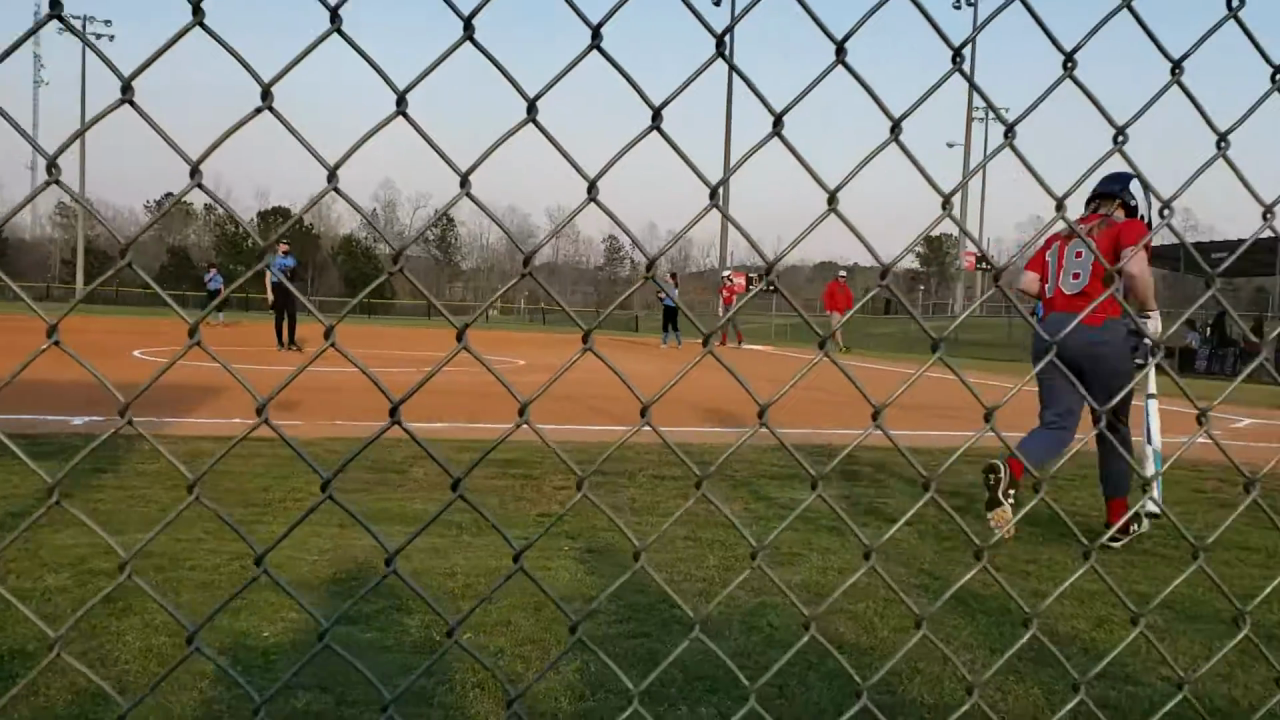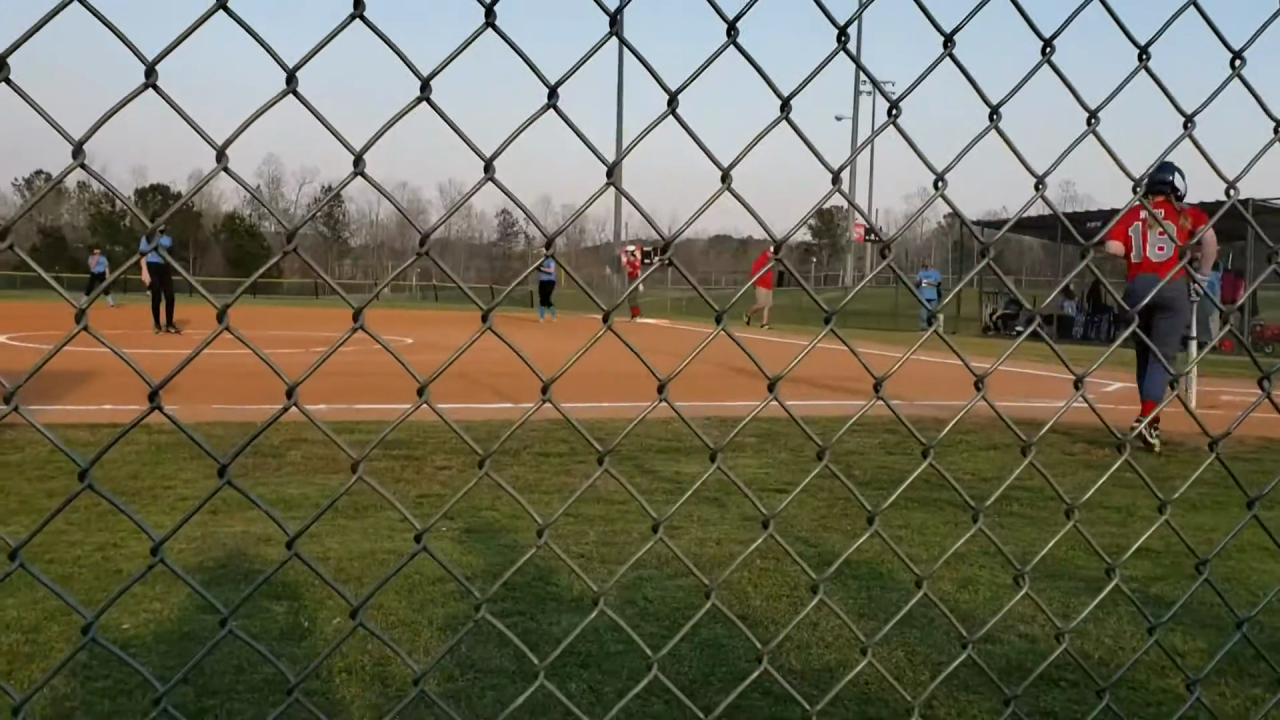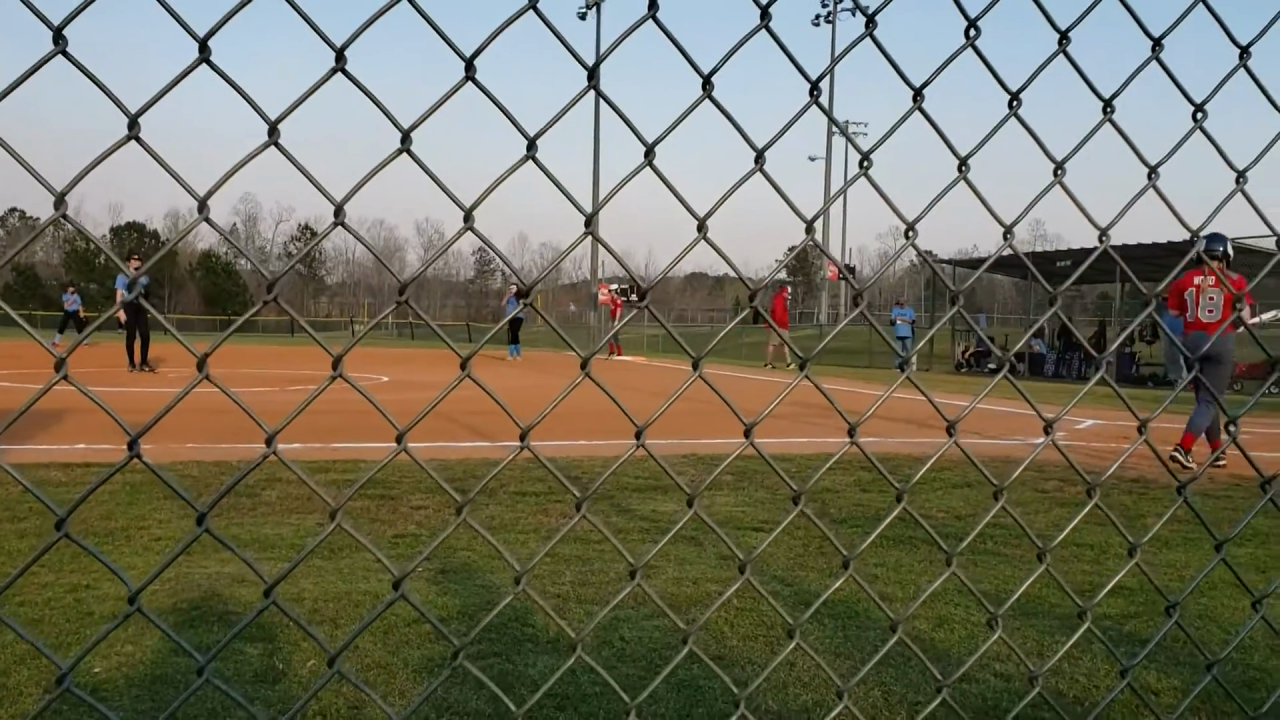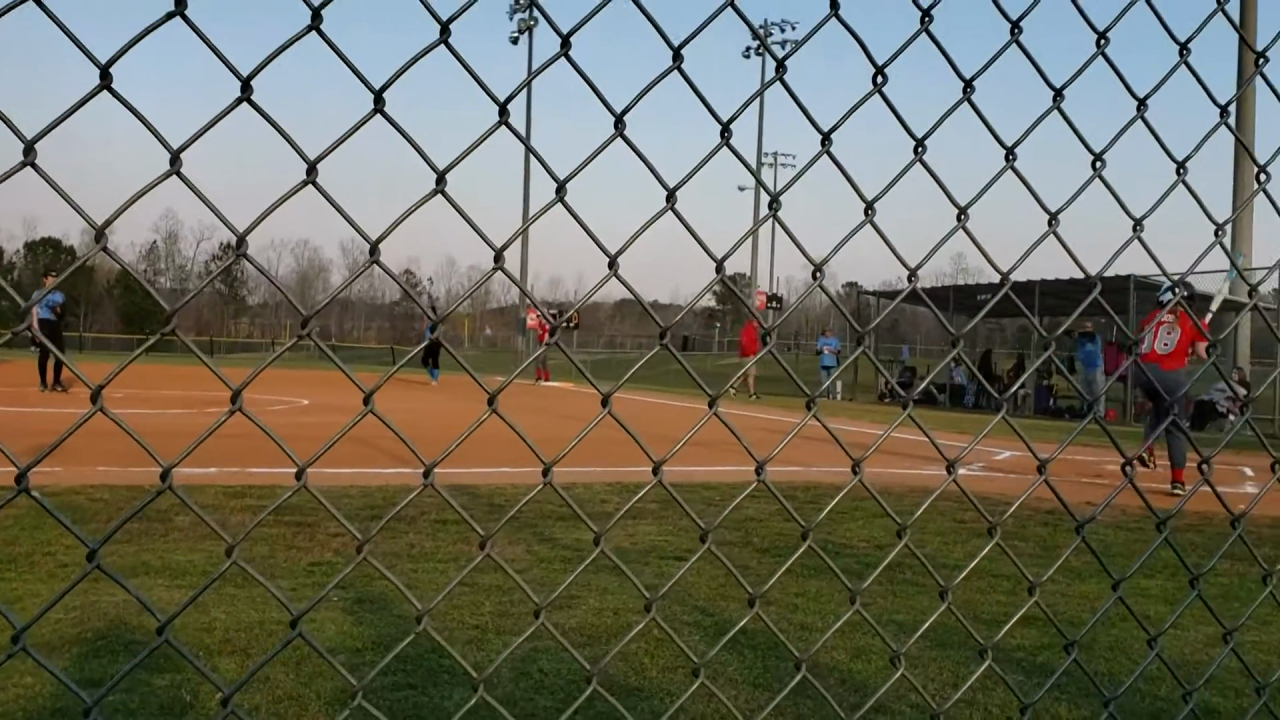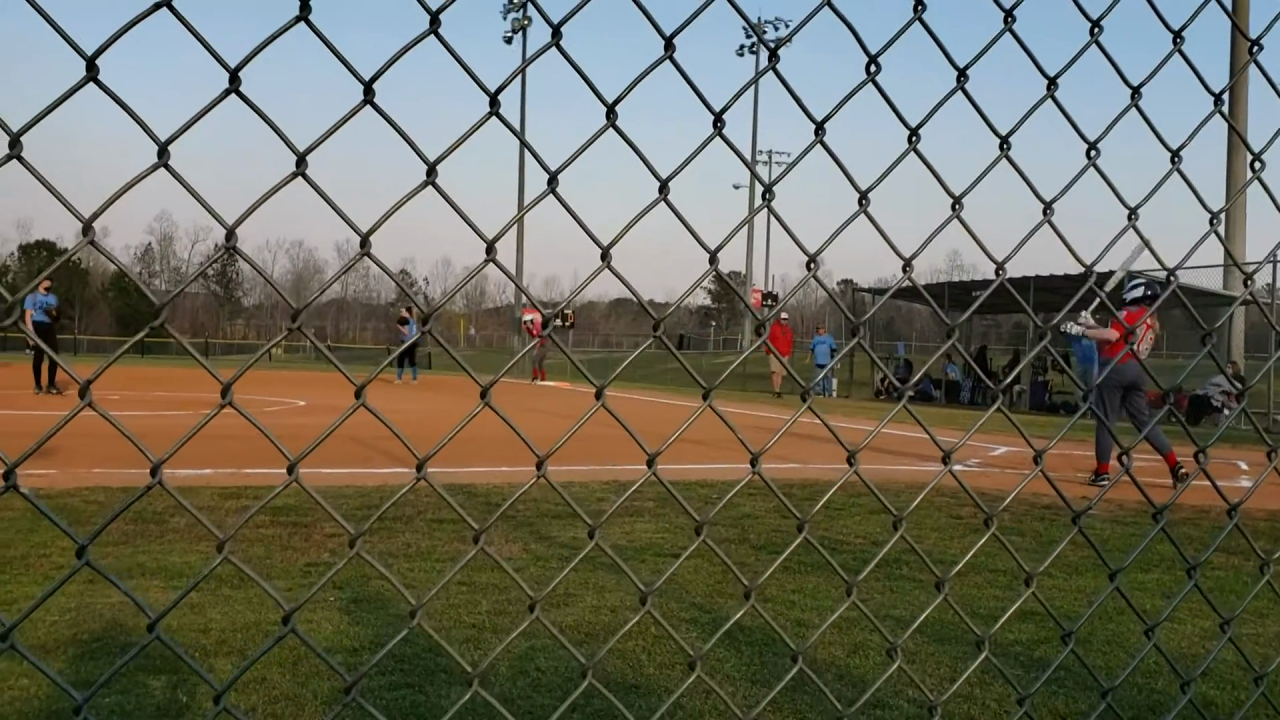
dt=1s
person 1, frame 1
left shoulder: (1060, 235)
right shoulder: (1131, 229)
left elbow: (1026, 283)
right elbow: (1134, 268)
right wrist: (1149, 312)
left hip: (1052, 334)
right hip: (1102, 336)
left knee: (1056, 427)
right knee: (1114, 428)
left ankle: (1008, 473)
right ankle: (1118, 523)
person 1, frame 2
left shoulder: (1130, 214)
right shoulder: (1187, 212)
left elbow: (1113, 248)
right elbow: (1209, 237)
left wrist: (1136, 252)
right wrist: (1204, 270)
left hip: (1136, 288)
right hip: (1172, 288)
left knee: (1145, 353)
right knee: (1162, 359)
left ankle: (1145, 417)
right ankle: (1148, 421)
person 1, frame 3
left shoulder: (1185, 278)
right shoulder: (1235, 280)
left elbow: (1173, 312)
right elbow: (1244, 317)
right wrist: (1230, 315)
left hip: (1191, 341)
right hip: (1220, 343)
left knee: (1205, 396)
right knee: (1209, 400)
left ankle: (1217, 452)
right ankle: (1183, 448)
person 1, frame 4
left shoulder: (1151, 317)
right shoulder: (1193, 322)
left elbow: (1138, 346)
right elbow: (1203, 354)
right wrist: (1189, 345)
left hip: (1145, 372)
right hip: (1172, 376)
left knee: (1159, 411)
right knee: (1175, 427)
left ankle: (1147, 450)
right ankle: (1177, 481)
person 1, frame 5
left shoulder: (1130, 313)
right shoulder: (1152, 320)
left elbow: (1111, 336)
left wrist: (1081, 330)
right wrist: (1091, 322)
left hip: (1115, 369)
right hip: (1137, 371)
left knee: (1105, 420)
right knee: (1145, 420)
left ankle: (1102, 472)
right ankle: (1175, 465)
